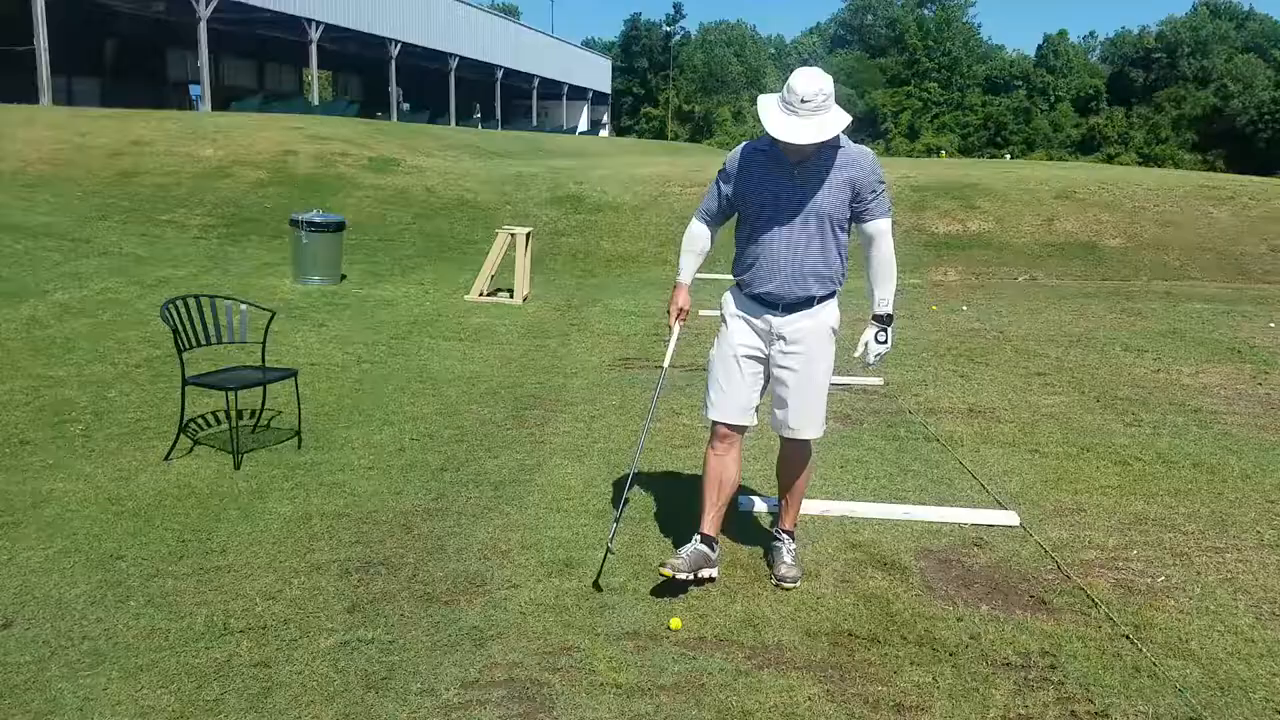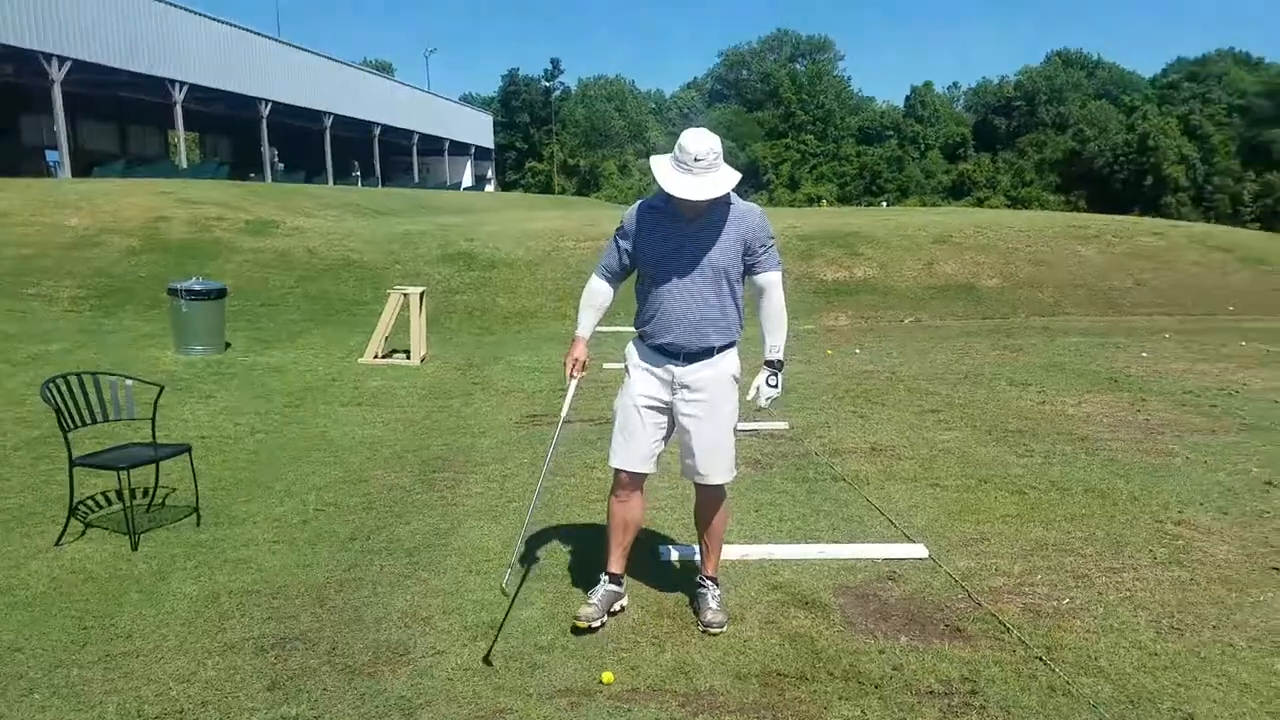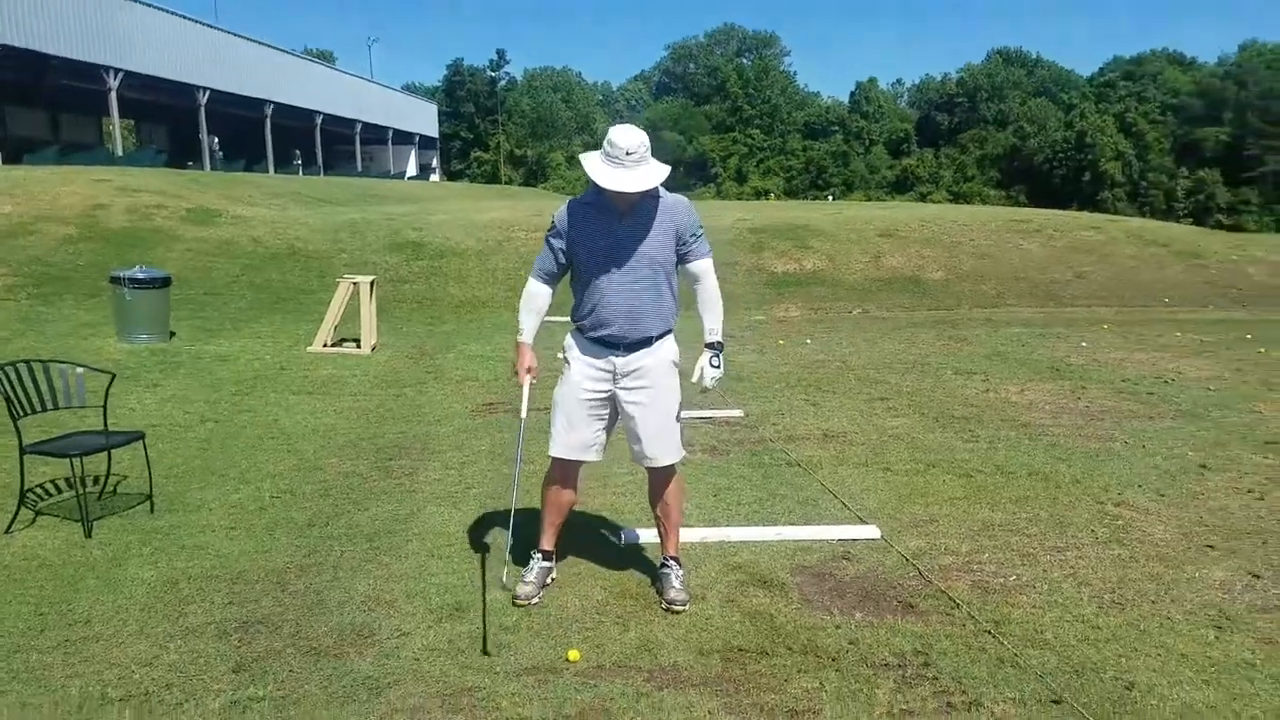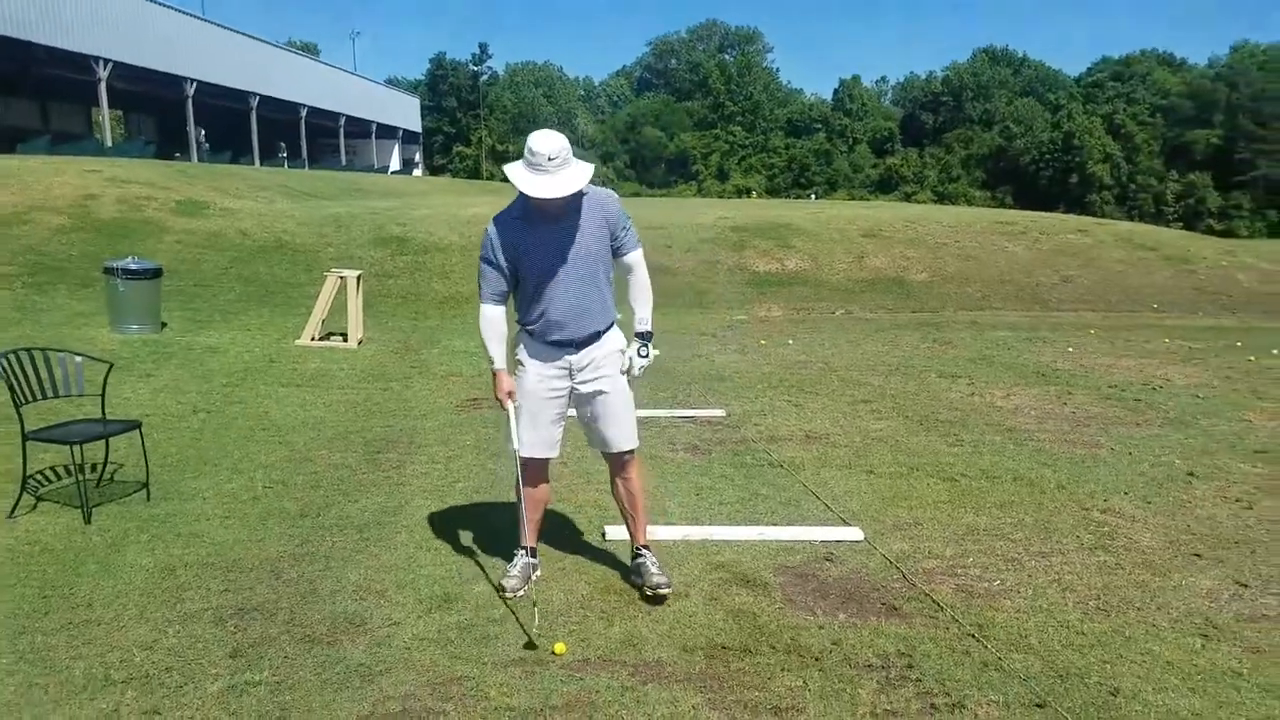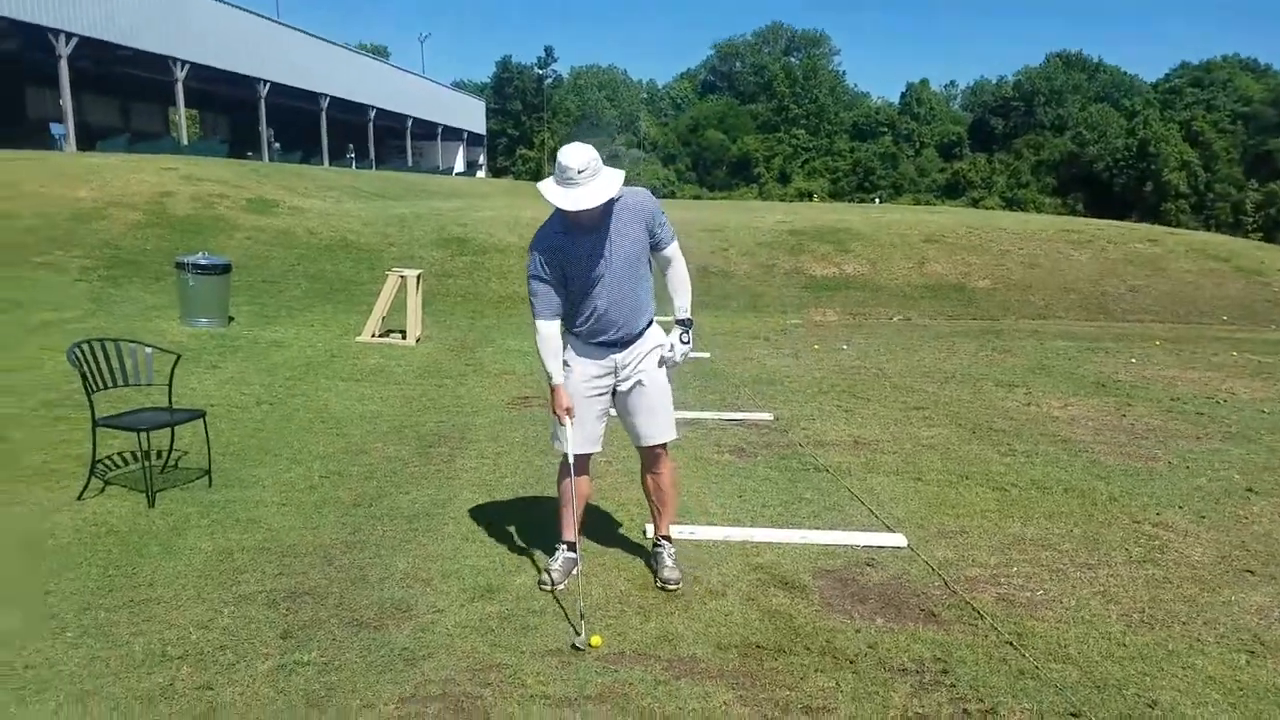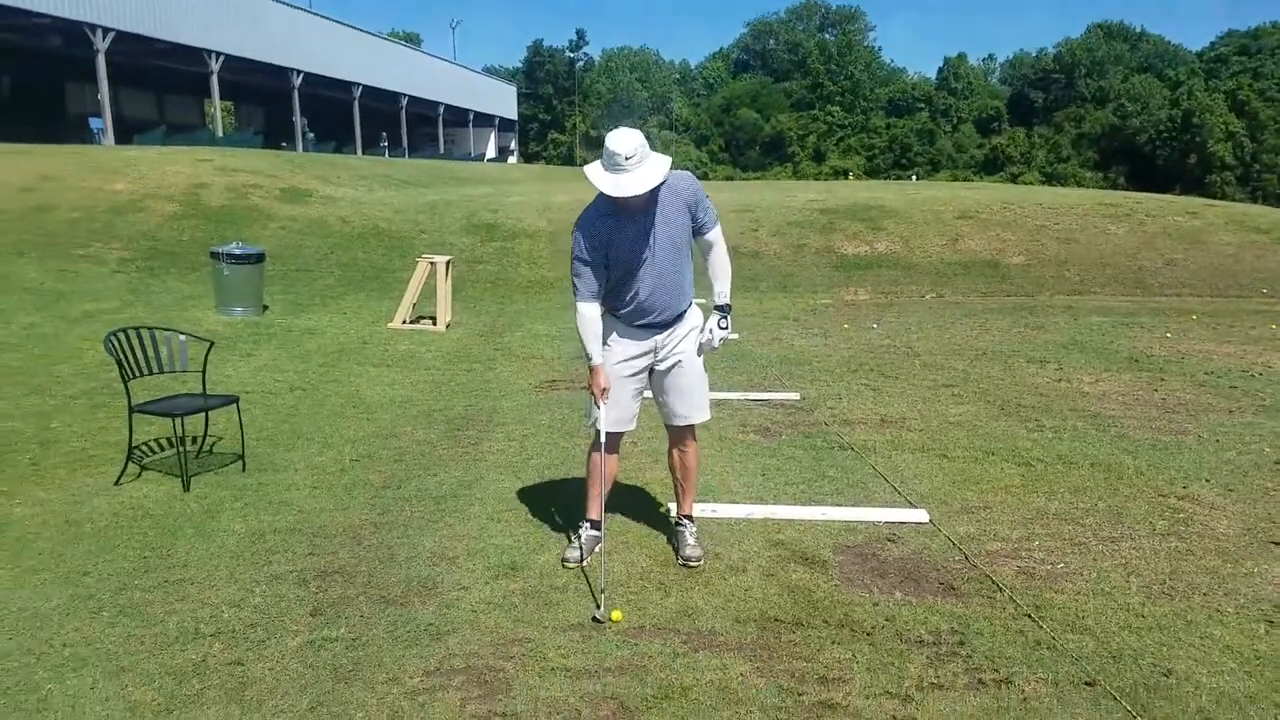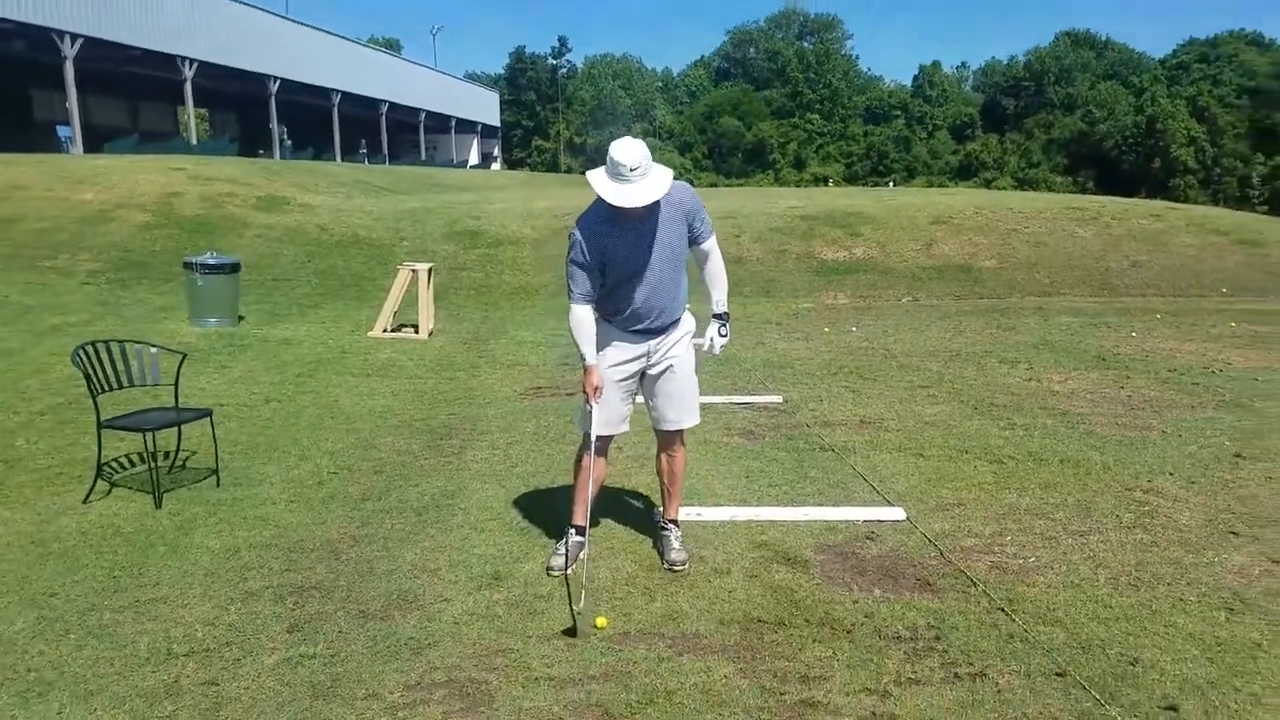
dt=0.3s
person 1, frame 1
left shoulder: (858, 165)
right shoulder: (744, 158)
left elbow: (879, 241)
right elbow: (705, 222)
left wrist: (881, 315)
right wrist: (683, 282)
left hip: (810, 320)
right hip: (744, 313)
left knee: (798, 437)
right knee: (725, 429)
left ankle: (784, 536)
right ankle: (705, 543)
person 1, frame 2
left shoulder: (748, 220)
right shoulder: (641, 216)
left elbow: (770, 291)
right elbow: (605, 278)
left wrist: (773, 362)
right wrist: (581, 336)
left hip: (712, 368)
right hip: (648, 364)
left knee: (711, 483)
right knee: (627, 476)
left ankle: (708, 583)
right ankle: (613, 582)
person 1, frame 3
left shoulder: (677, 211)
right shoulder: (572, 215)
left elbow: (703, 278)
right elbow: (541, 282)
left wrist: (713, 343)
right wrist: (525, 342)
left hip: (652, 357)
right hip: (586, 357)
left knee: (662, 466)
right knee: (564, 462)
left ankle: (671, 564)
right ankle: (544, 557)
person 1, frame 4
left shoulder: (605, 206)
right shoulder: (503, 228)
left elbow: (635, 268)
right elbow: (492, 302)
left wrist: (643, 333)
right wrist: (499, 368)
left hip: (602, 350)
right hip: (539, 356)
left knee: (622, 455)
right knee: (533, 461)
left ankle: (642, 553)
right ankle: (527, 554)
person 1, frame 5
left shoulder: (640, 205)
right shoulder: (546, 243)
left elbow: (672, 260)
right elbow: (546, 319)
left wrist: (682, 323)
right wrist: (557, 383)
left hip: (643, 347)
right hip: (583, 355)
left knee: (656, 451)
right knee: (576, 455)
left ankle: (663, 544)
right ankle: (567, 548)
person 1, frame 6
left shoulder: (685, 189)
right shoulder: (591, 224)
left elbow: (713, 245)
right elbow: (587, 300)
left wrist: (721, 308)
right wrist: (595, 363)
left hip: (681, 330)
right hip: (622, 336)
left knee: (684, 431)
right knee: (608, 433)
left ankle: (685, 522)
right ankle: (591, 525)
person 1, frame 7
left shoulder: (682, 199)
right shoulder: (588, 230)
left elbow: (708, 254)
right elbow: (581, 304)
left wrist: (720, 314)
right wrist: (590, 363)
left hip: (672, 337)
right hip: (615, 340)
left knee: (672, 435)
right knee: (596, 437)
left ankle: (669, 527)
right ankle: (577, 531)
